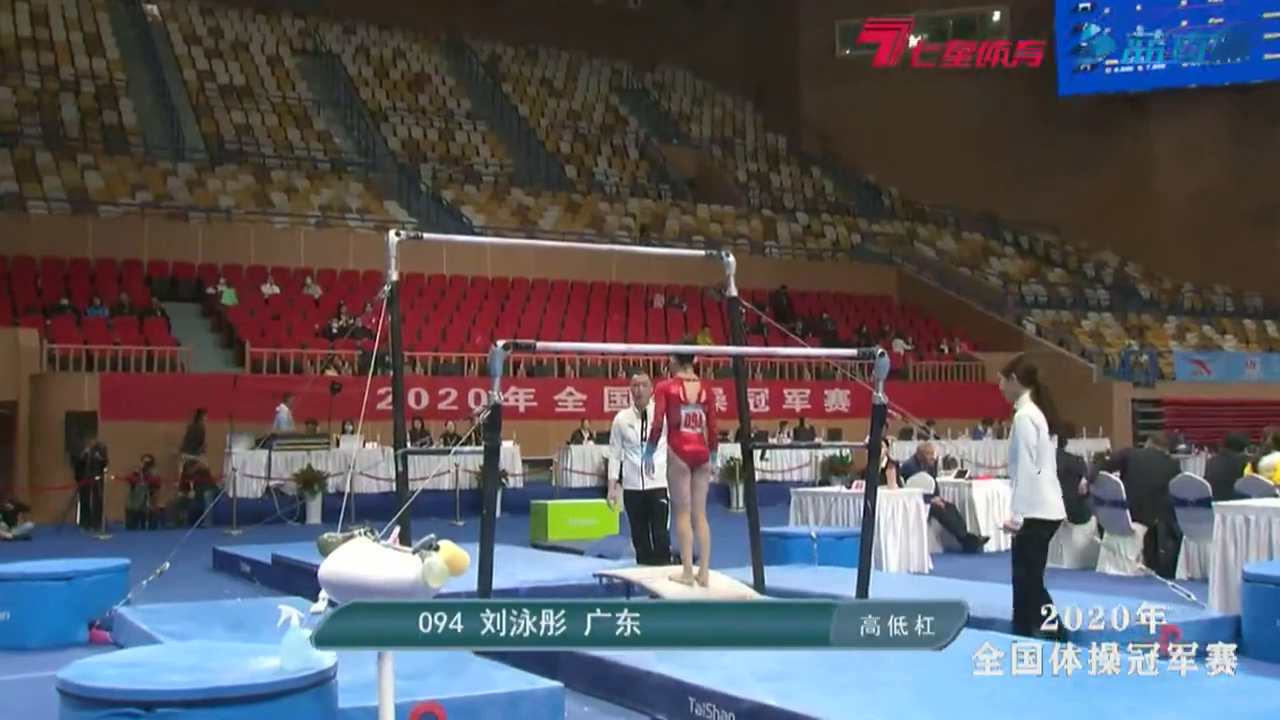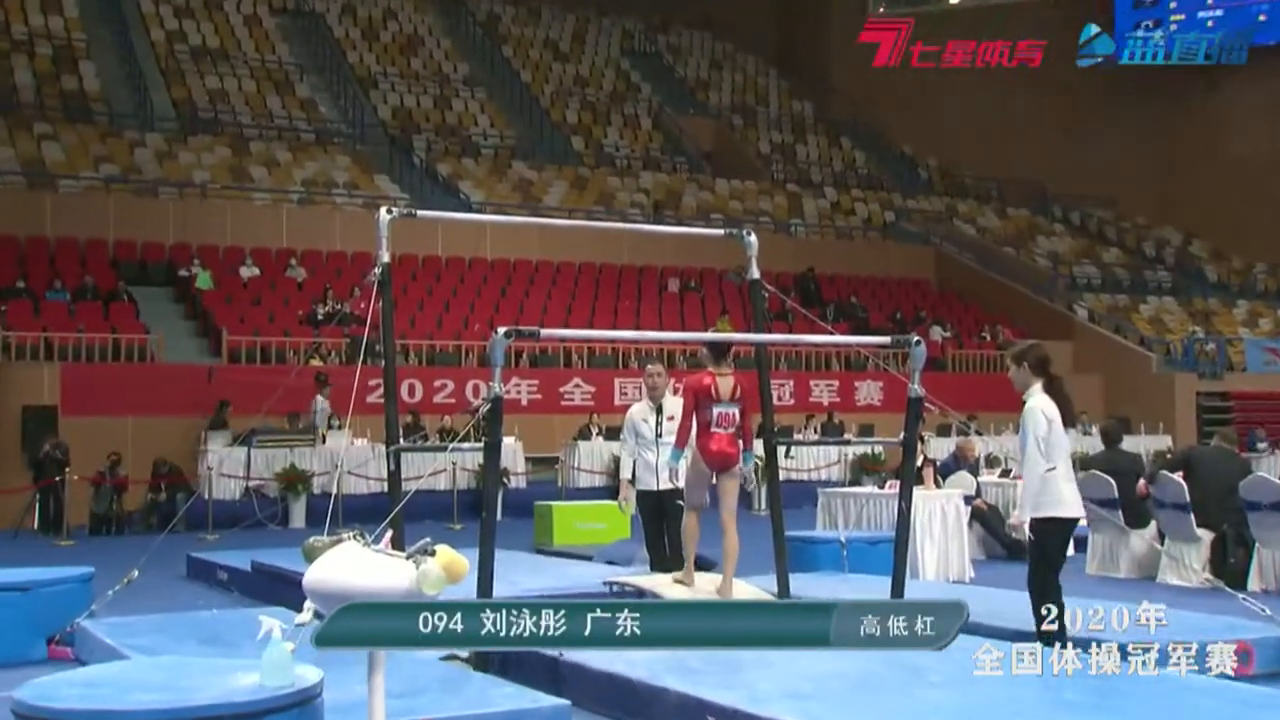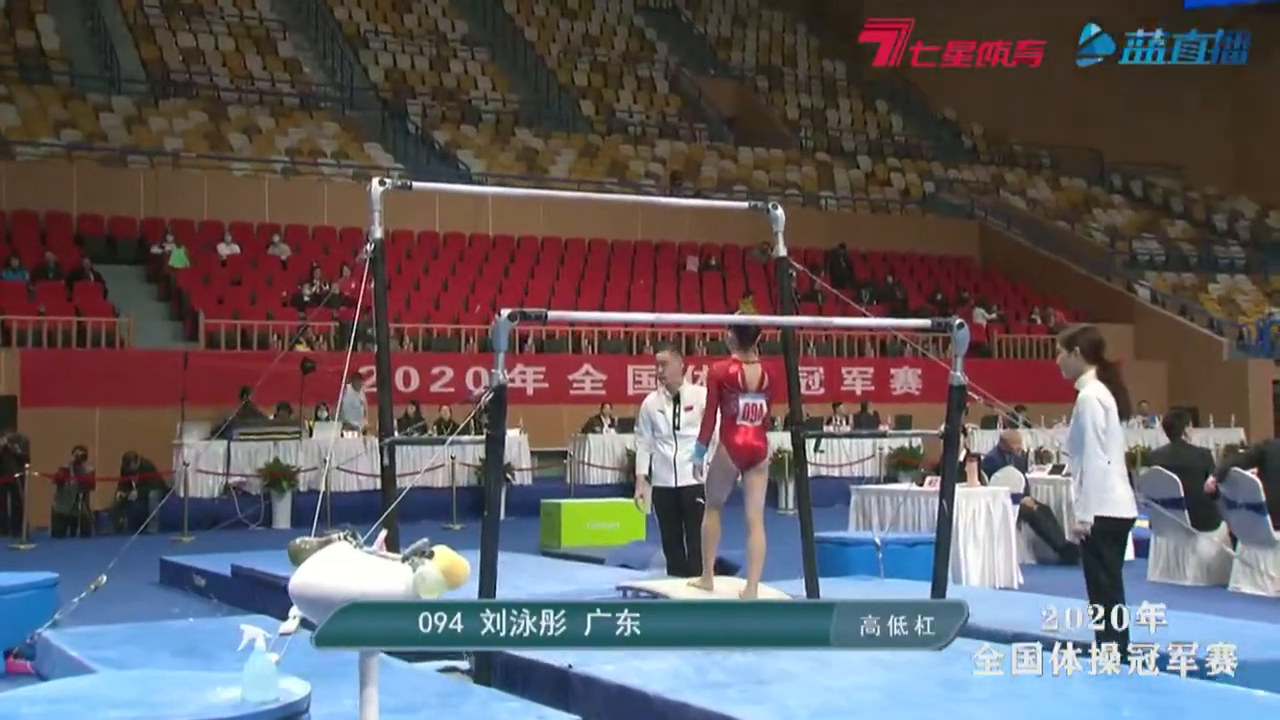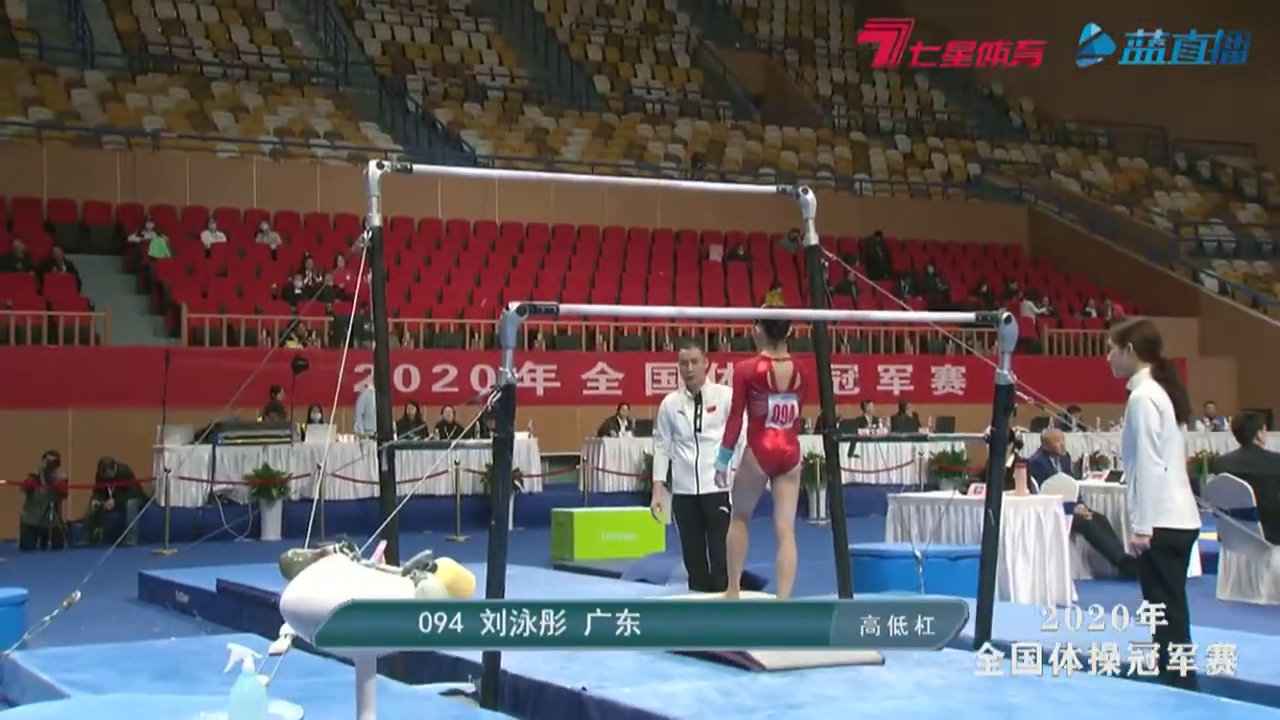
dt=0.7s
person 1, frame 1
left shoulder: (1024, 416)
right shoulder: (1038, 412)
left elbow: (1026, 470)
left wrist: (1016, 515)
left hip: (1034, 510)
right hip: (1045, 508)
left knee: (1029, 580)
right knee: (1026, 576)
person 1, frame 2
left shoulder: (1035, 407)
right shoulder: (1051, 402)
left elbow: (1035, 464)
left wrist: (1022, 512)
left hip: (1050, 507)
right hip: (1063, 504)
left knee: (1044, 585)
right knee: (1044, 582)
right ankle: (1054, 646)
person 1, frame 3
left shoulder: (1089, 396)
right shoulder: (1104, 391)
left elbow: (1093, 461)
left wrist: (1084, 514)
left hip: (1103, 508)
right hip: (1116, 506)
left knee: (1105, 593)
right knee: (1108, 592)
right ankle: (1117, 661)
person 1, frame 4
left shoulder: (1142, 397)
right shoulder: (1160, 391)
left elbow: (1149, 467)
left wrist: (1141, 526)
left hip: (1162, 520)
right hip: (1178, 517)
left knee: (1165, 614)
right knee: (1170, 611)
left ankle: (1177, 689)
right ankle: (1179, 686)
person 2, frame 1
left shoulder: (665, 388)
right shoulder: (705, 390)
left elbow: (658, 424)
right elbow: (712, 427)
left wrist: (649, 454)
right wrist: (713, 457)
left hip: (679, 451)
right hip: (701, 452)
left knee: (683, 513)
right knee: (700, 514)
person 2, frame 2
left shoulder: (695, 383)
right shoulder: (740, 385)
left elbow: (686, 423)
right elbow: (746, 426)
left wrist: (675, 458)
right wrist: (748, 461)
left hip: (706, 452)
right hip: (731, 454)
left knee: (692, 509)
right knee: (729, 521)
left ankle: (688, 571)
right ankle: (726, 584)
person 2, frame 3
left shoulder: (720, 371)
right shoulder: (767, 373)
left elbow: (710, 415)
right elbow: (766, 416)
left wrist: (699, 453)
left hip: (731, 446)
right hip: (759, 447)
left knee: (712, 508)
right knee: (755, 520)
left ankle: (707, 577)
right ankle: (751, 589)
person 2, frame 4
left shoulder: (746, 369)
right shoulder: (799, 372)
left elbow: (736, 417)
right elbow: (797, 418)
left wrist: (723, 458)
left hip: (759, 450)
right hip: (789, 452)
left knee: (739, 518)
right knee: (785, 530)
left ankle: (733, 591)
right ankle: (782, 600)
person 3, frame 1
right shoulder: (621, 418)
right elbow: (615, 453)
right wrist: (612, 485)
left hip: (658, 483)
right hip: (632, 485)
left knee: (660, 534)
right knee: (639, 535)
person 3, frame 2
left shoulder: (681, 407)
right shoulder: (635, 412)
right elbow: (627, 449)
right wrist: (624, 485)
left hip: (675, 483)
right hip: (646, 486)
left knee: (676, 538)
right knee: (653, 539)
person 3, frame 3
left shoulder: (701, 396)
right shoulder: (651, 402)
right elbow: (643, 443)
right wrist: (640, 482)
left hip: (695, 480)
right hip: (663, 482)
left knee: (697, 541)
right knee: (671, 542)
person 3, frame 4
left shoulder: (726, 396)
right shoulder: (670, 403)
right elbow: (662, 447)
right wrist: (657, 489)
left hip: (718, 487)
right hip: (684, 490)
left knee: (721, 553)
right knee: (692, 554)
